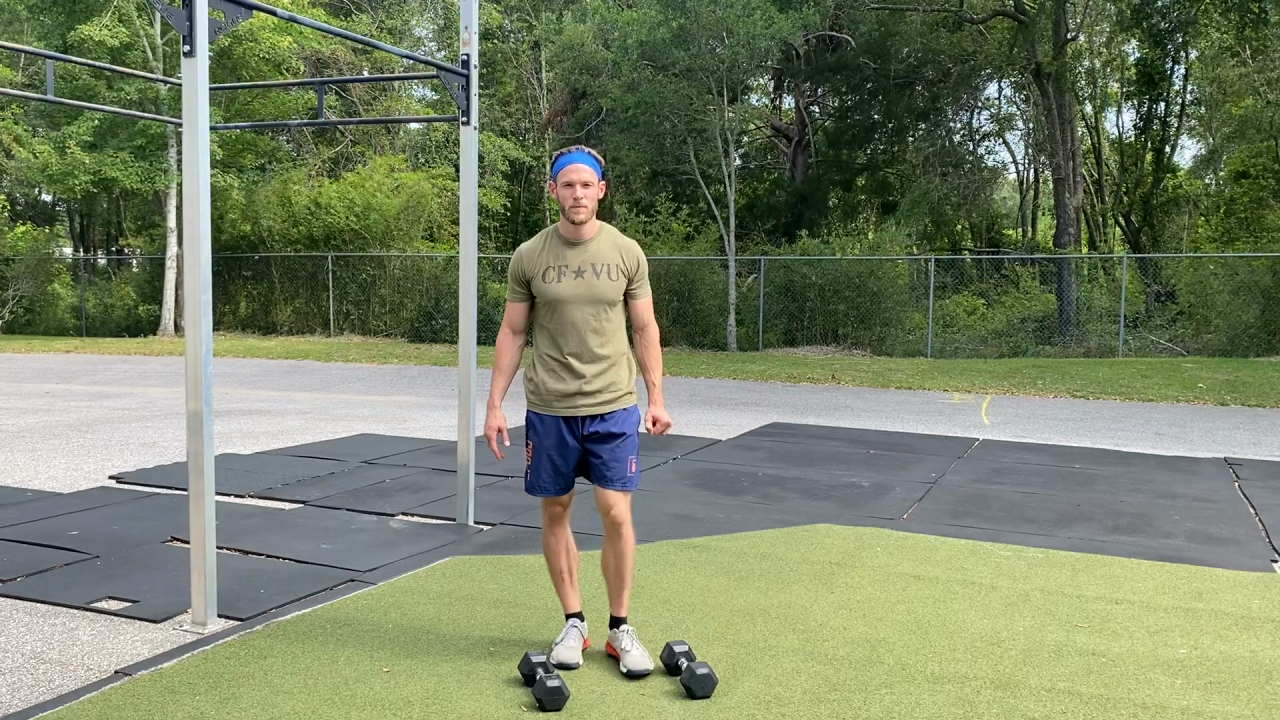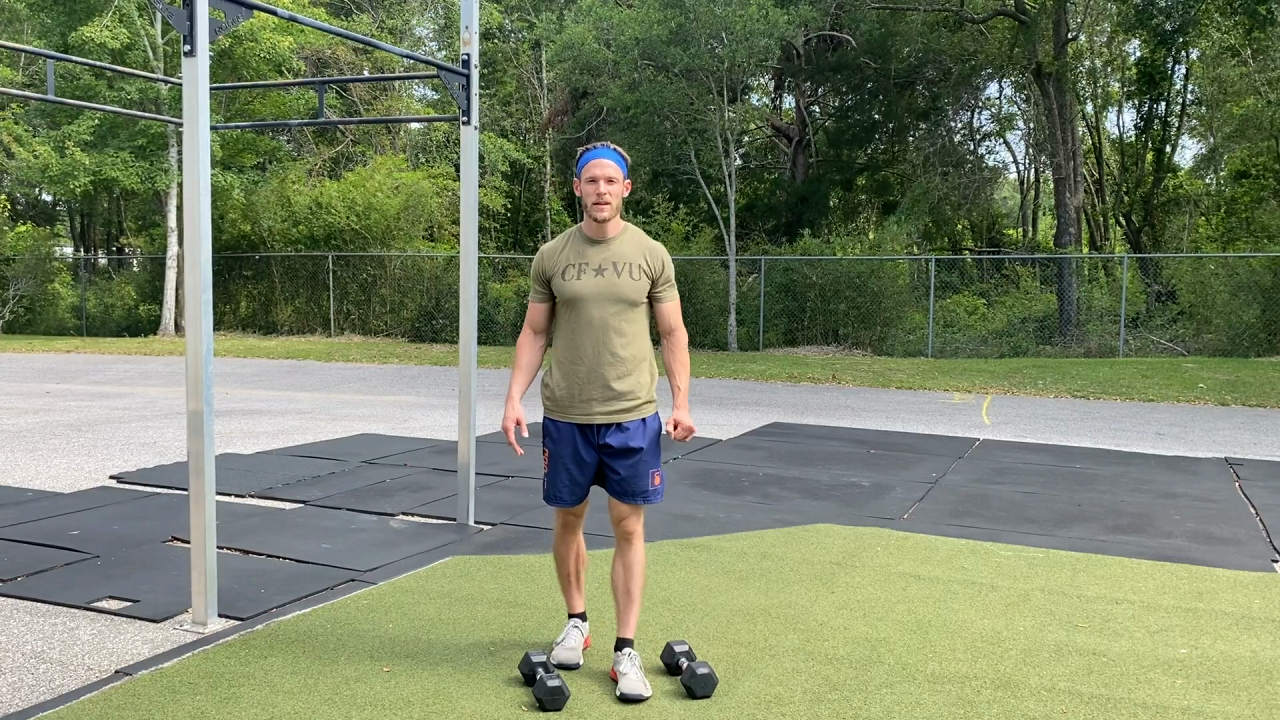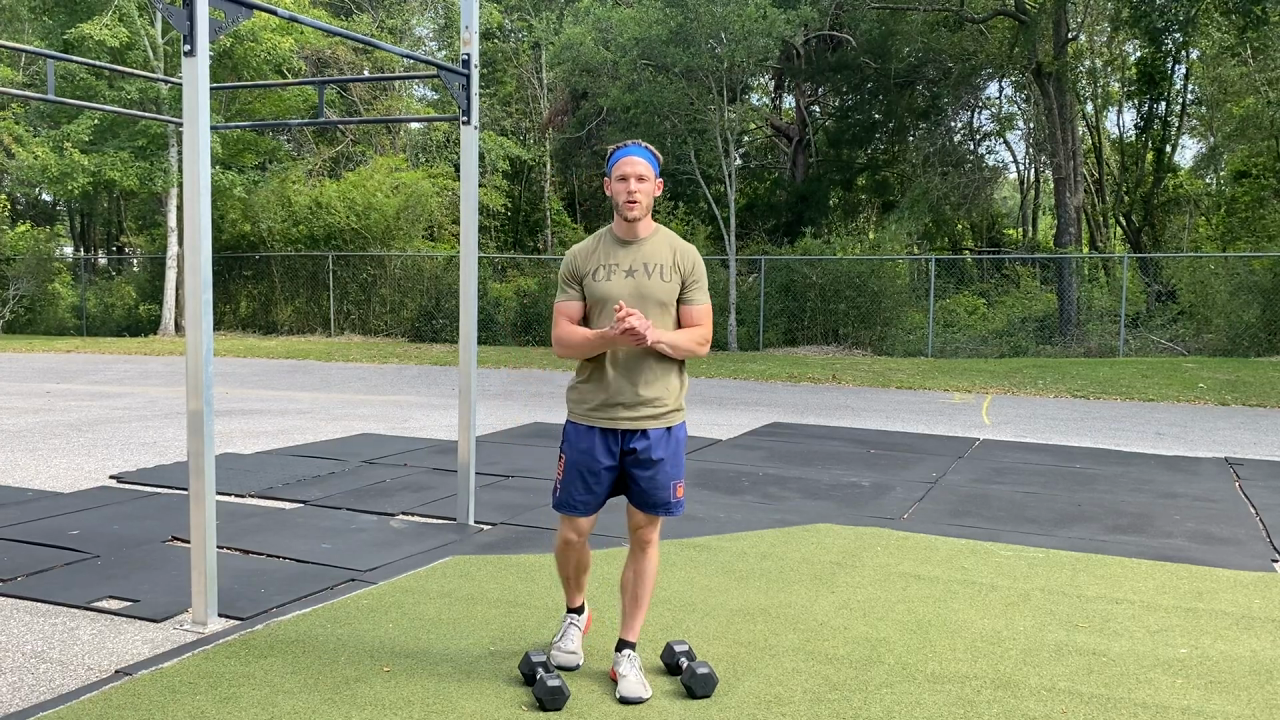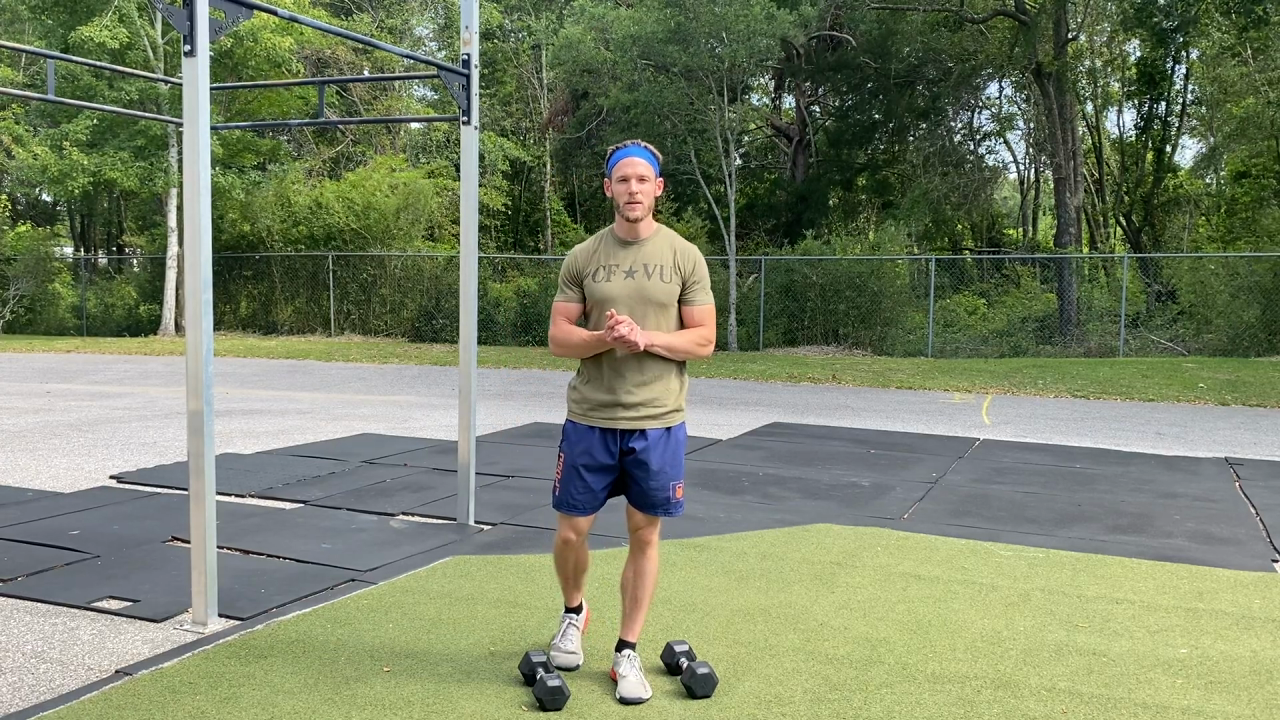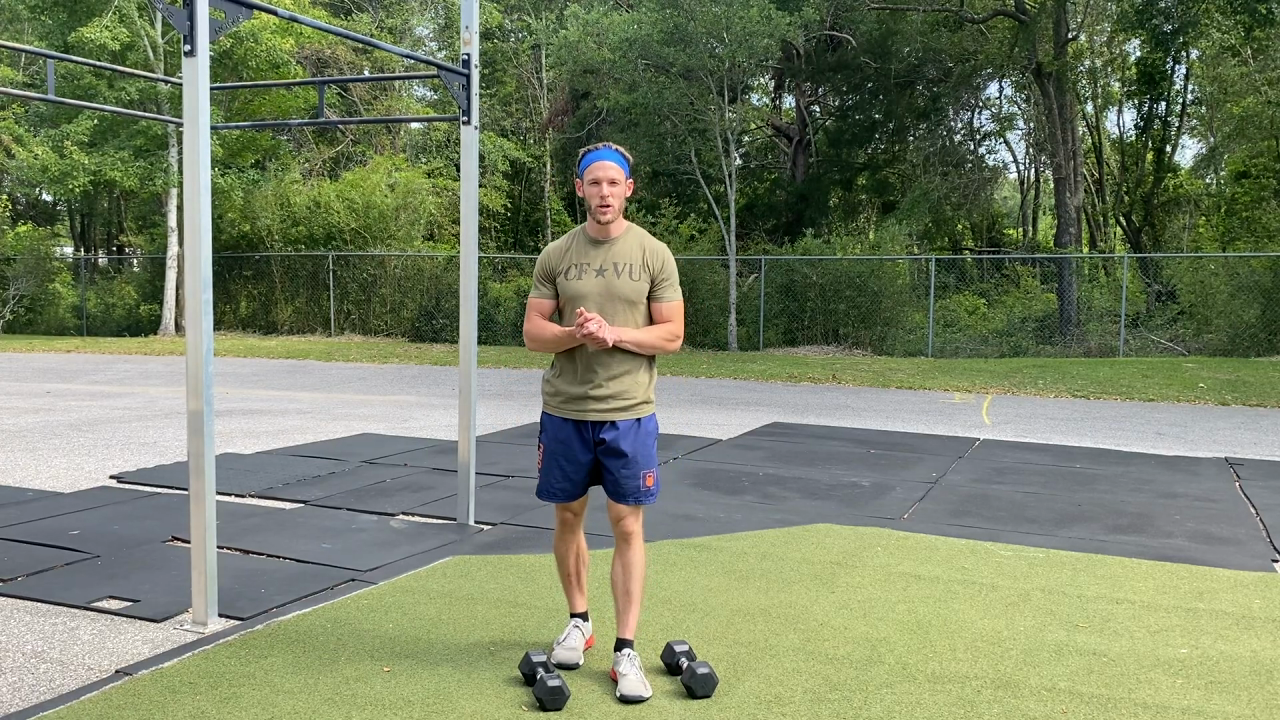
dt=0.7s
person 1, frame 1
left shoulder: (627, 252)
right shoulder: (528, 256)
left elbow: (645, 328)
right elbow: (512, 333)
left wrist: (656, 398)
right wrist: (494, 405)
left hip: (614, 406)
right hip: (550, 408)
left knee: (617, 516)
right knee: (556, 513)
left ankle: (620, 628)
right ankle: (574, 623)
person 1, frame 2
left shoulder: (651, 253)
right shoulder: (551, 255)
left elbow: (673, 332)
right elbow: (535, 333)
left wrist: (681, 402)
right wrist: (514, 398)
left hip: (632, 415)
right hip: (566, 415)
left knee: (628, 527)
right knee: (568, 520)
left ankle: (626, 650)
right ankle: (576, 622)
person 1, frame 3
left shoulder: (682, 255)
right shoulder: (580, 256)
left elbow: (700, 339)
right elbow: (561, 338)
left wrist: (650, 335)
right wrist: (610, 336)
left hip: (658, 421)
right hip: (591, 419)
left knee: (644, 535)
right knee: (573, 532)
left ankle: (627, 653)
right ankle: (575, 613)
person 1, frame 4
left shoulder: (684, 256)
right shoulder: (581, 257)
left elbow: (704, 340)
right elbow: (558, 339)
left wrist: (645, 338)
right wrist: (605, 337)
left hip: (657, 423)
right hip: (589, 420)
left knee: (644, 536)
right knee: (570, 532)
left ankle: (627, 653)
right ankle: (573, 612)
person 1, frame 5
left shoulder: (654, 253)
right shoulder: (555, 254)
left elbow: (672, 335)
right elbow: (533, 332)
left wrist: (614, 333)
right wrist: (574, 333)
left hip: (629, 413)
right hip: (565, 410)
left knee: (627, 526)
right knee: (568, 517)
left ankle: (626, 650)
right ankle: (579, 621)
